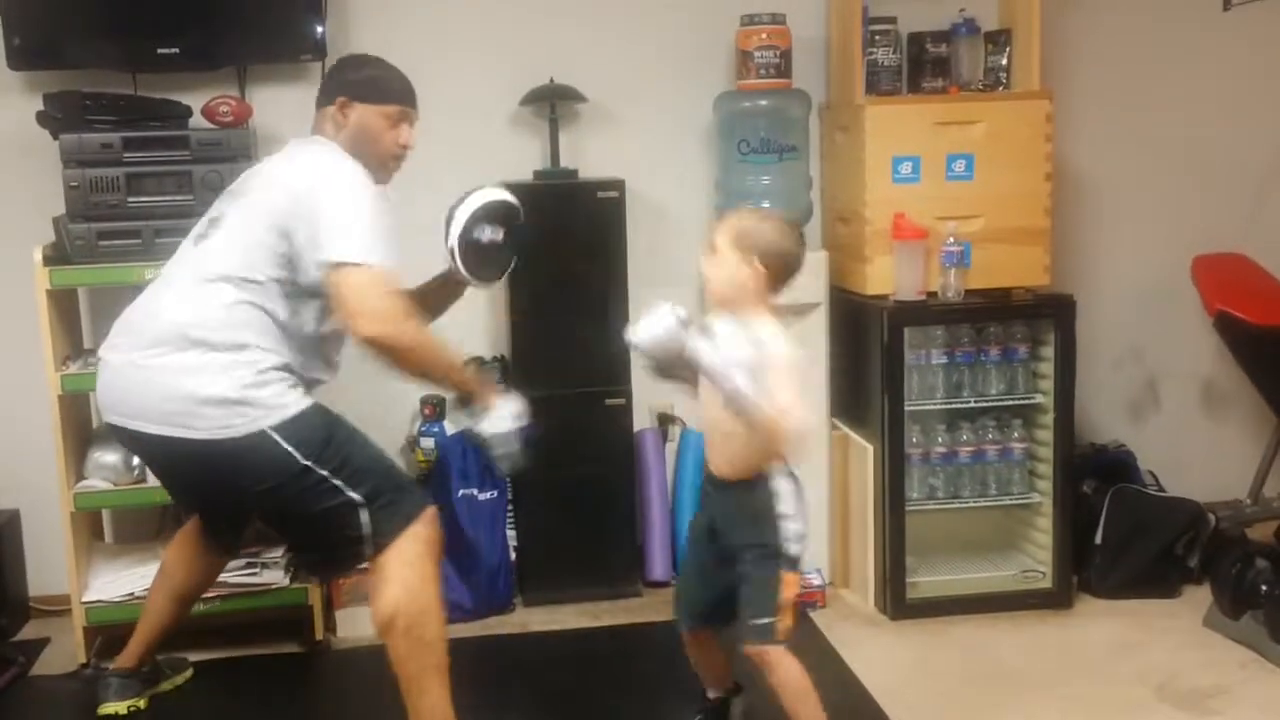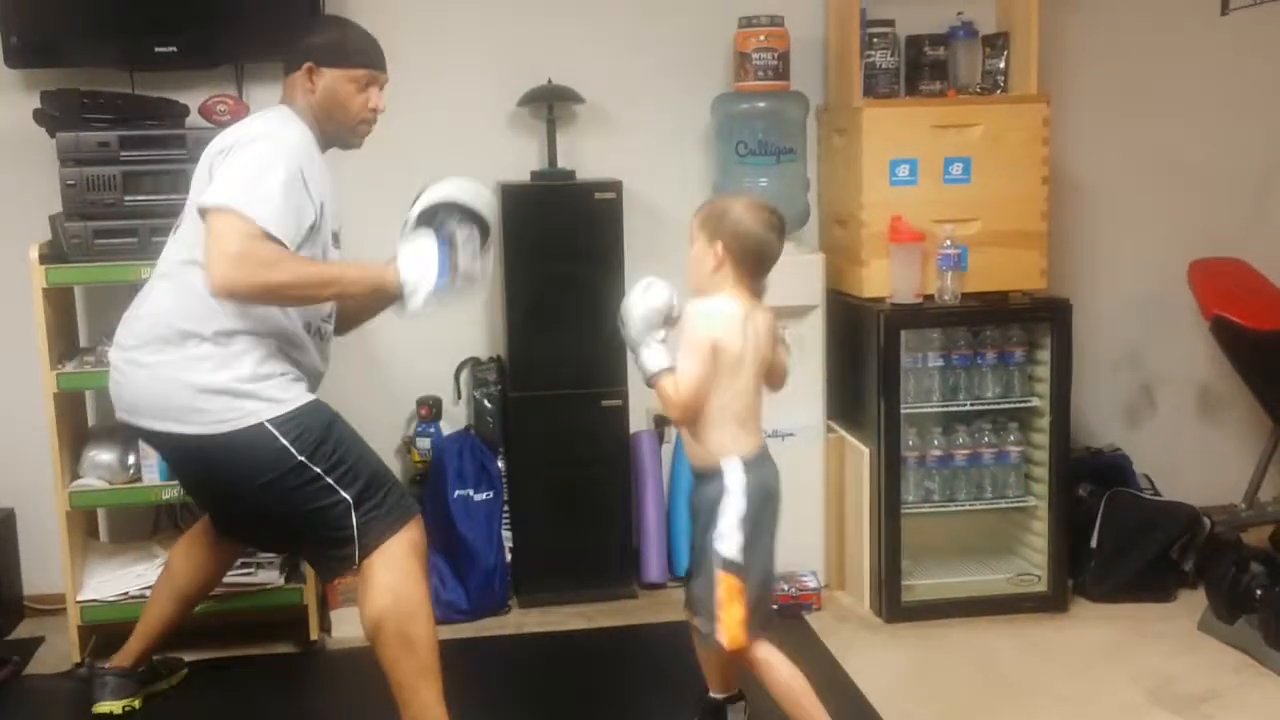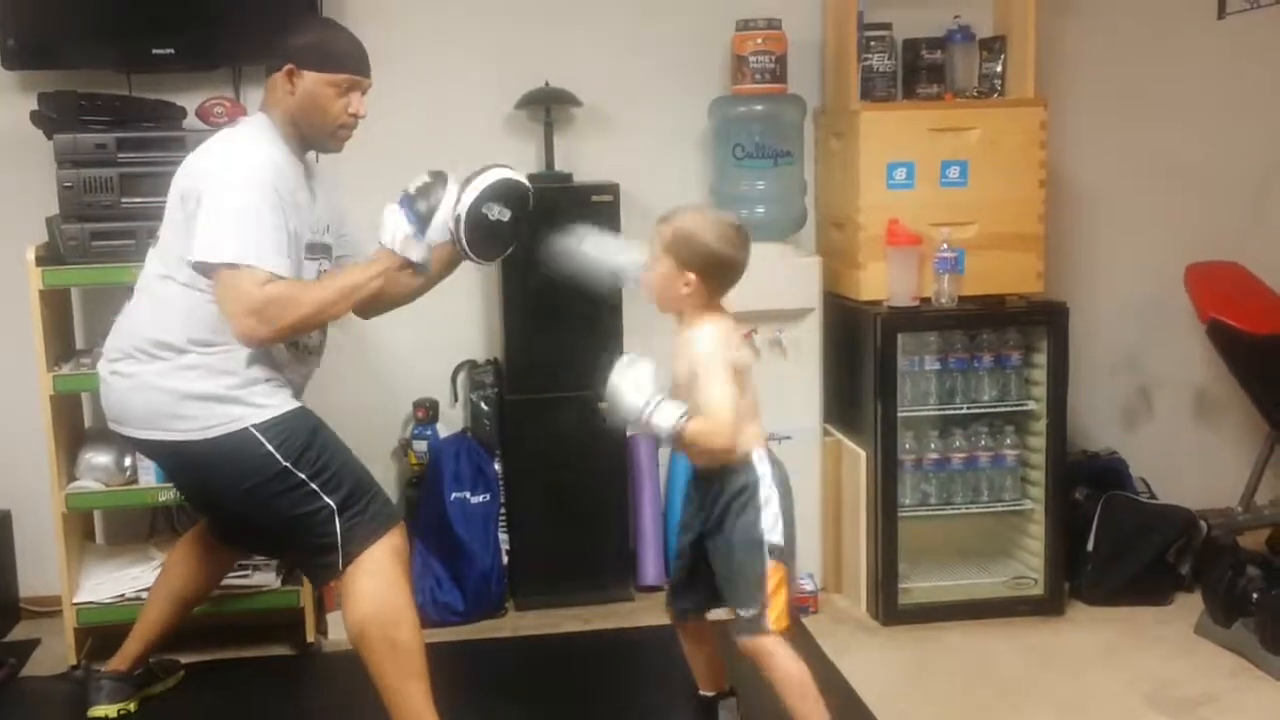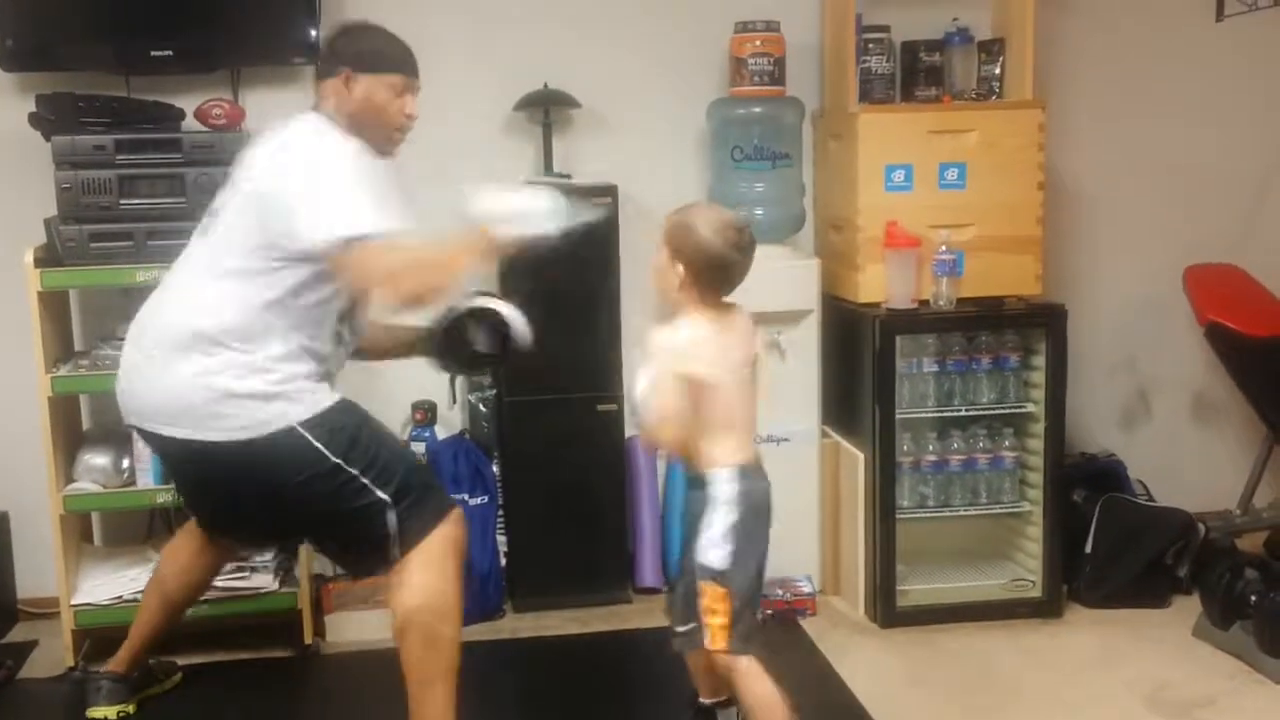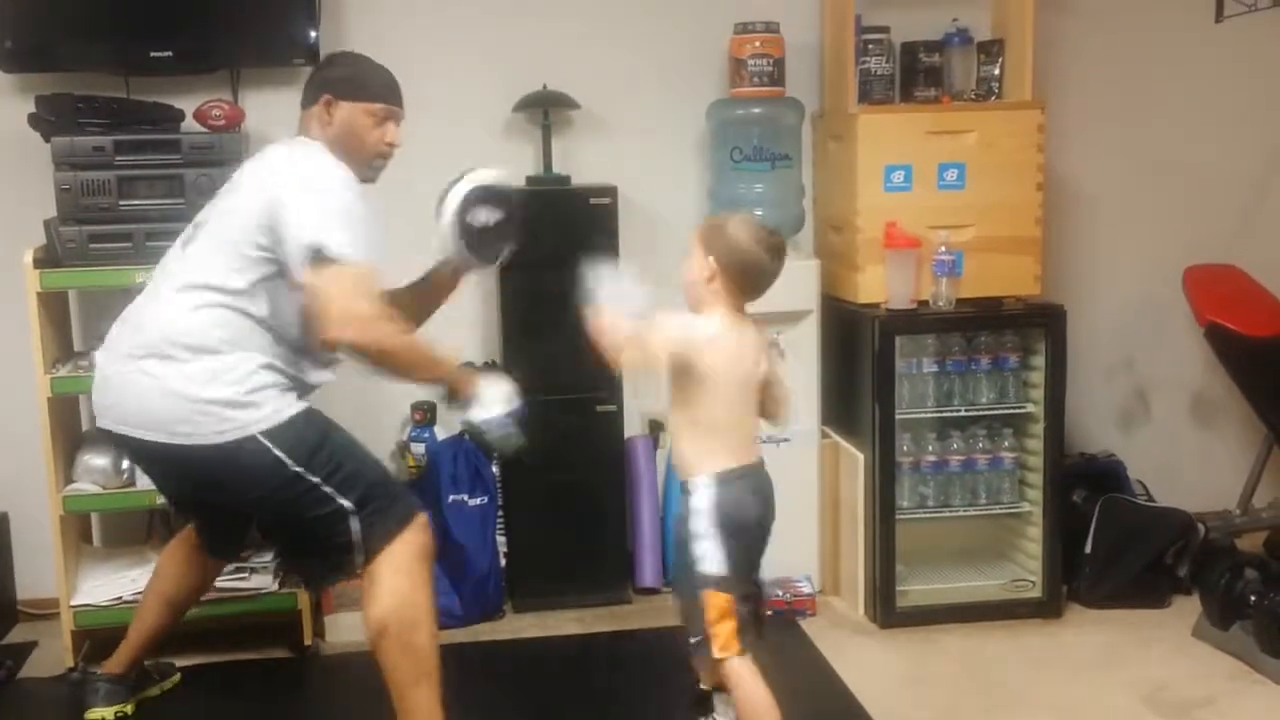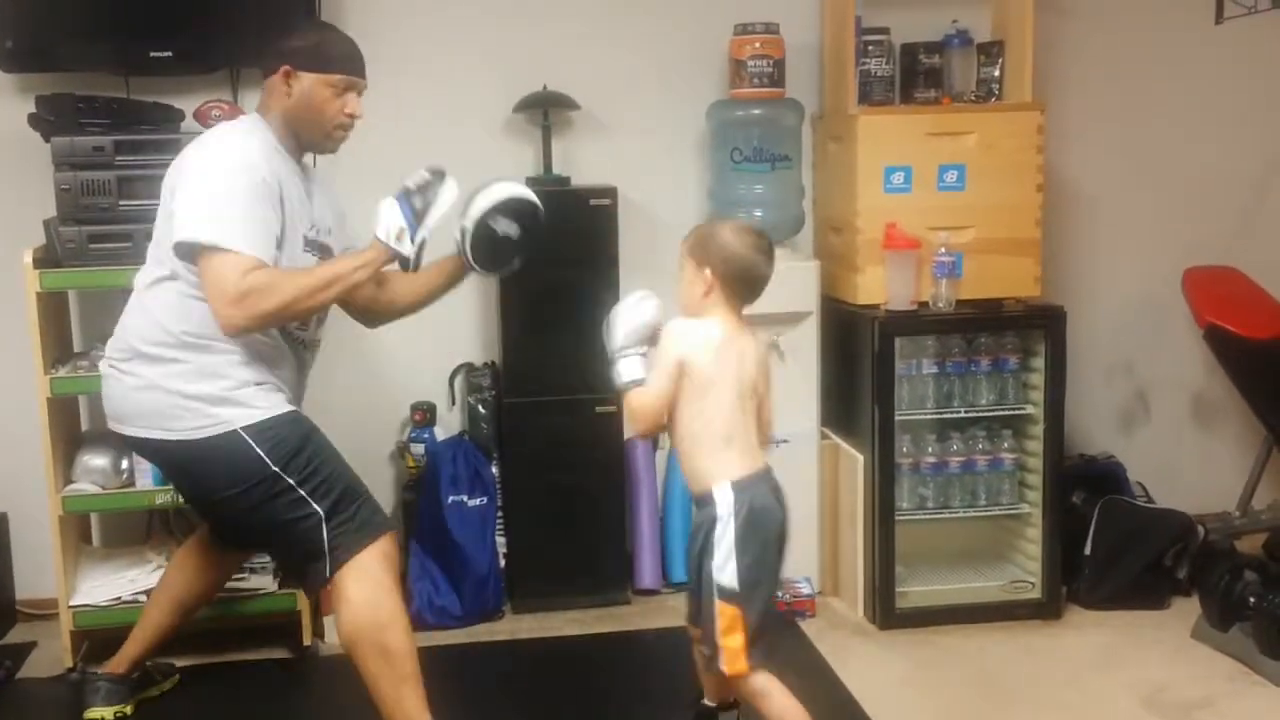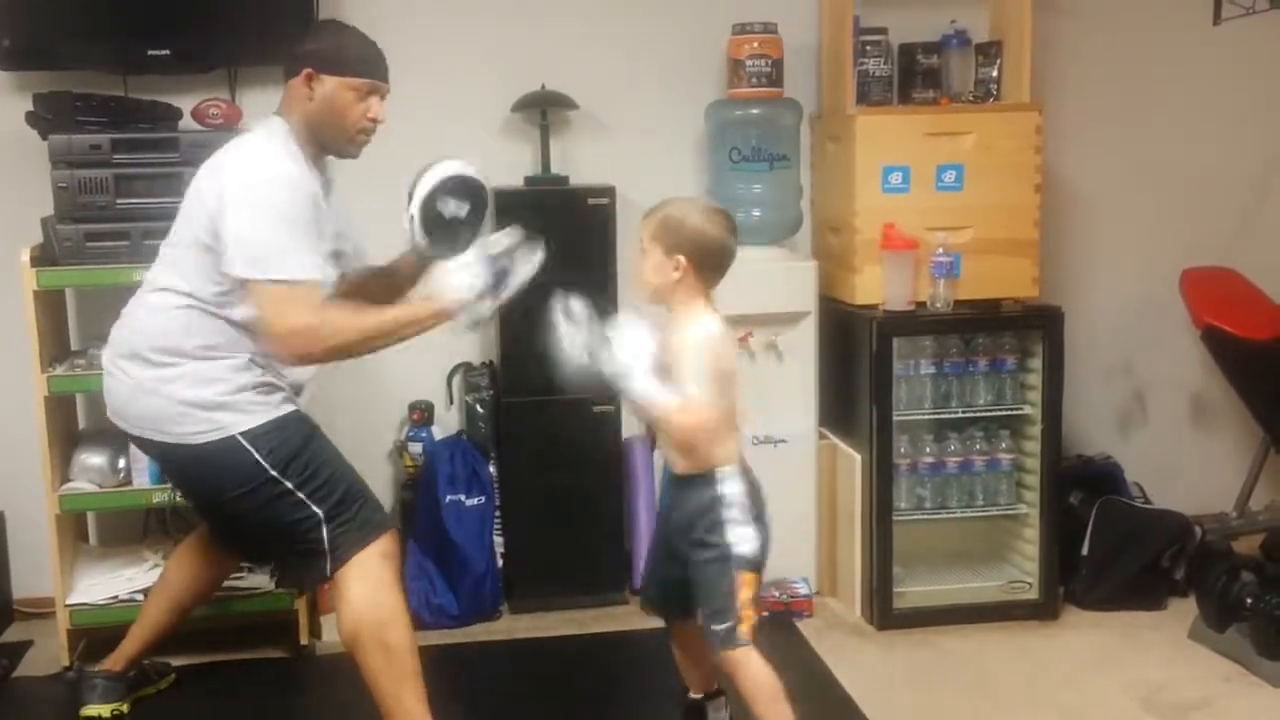
dt=0.4s
person 1, frame 1
left shoulder: (285, 175)
right shoulder: (337, 181)
left elbow: (320, 323)
right elbow: (378, 327)
left wrist: (460, 277)
right wrist: (482, 393)
left hip: (130, 382)
right hip: (211, 396)
left knee: (222, 520)
right knee: (407, 531)
person 1, frame 2
left shoulder: (290, 153)
right shoulder: (275, 143)
left elbow: (327, 312)
right elbow: (235, 272)
left wrist: (427, 261)
right wrist: (397, 274)
left hip: (161, 381)
right hip: (216, 389)
left knee: (237, 519)
right knee: (391, 535)
person 1, frame 3
left shoulder: (296, 171)
right shoulder: (245, 164)
left elbow: (361, 295)
right elbow: (258, 316)
left wrist: (450, 248)
right wrist: (392, 255)
left hip: (170, 392)
right hip: (199, 395)
left knee: (235, 523)
right knee: (374, 544)
person 1, frame 4
left shoulder: (309, 156)
right shoulder: (331, 160)
left elbow: (331, 321)
right elbow: (397, 283)
left wrist: (429, 342)
right wrist: (490, 235)
left hip: (162, 384)
right hip: (234, 395)
left knee: (224, 523)
right knee: (434, 534)
person 1, frame 5
left shoulder: (275, 178)
right shoulder: (318, 179)
left elbow: (384, 313)
right elbow: (352, 326)
left wrist: (460, 261)
right wrist: (469, 384)
right hip: (205, 403)
left knee: (221, 529)
right knee: (400, 539)
person 1, frame 6
left shoulder: (298, 177)
right shoulder: (234, 158)
left elbow: (369, 303)
right elbow: (242, 306)
left wrist: (467, 257)
right wrist: (382, 250)
left hip: (166, 395)
right hip: (196, 398)
left knee: (237, 527)
right knee: (363, 549)
person 1, frame 7
left shoulder: (290, 167)
right shoulder: (270, 175)
left elbow: (342, 293)
right elbow: (298, 335)
left wrist: (424, 257)
right wrist: (441, 302)
left hip: (165, 388)
right hip: (201, 398)
left knee: (238, 528)
right knee: (365, 548)
person 2, frame 1
left shoulder: (770, 345)
right shoulder: (714, 328)
left elbow: (781, 438)
left wrist: (727, 373)
right wrist: (673, 354)
left hip: (762, 502)
right hip: (715, 494)
left knee: (763, 643)
right knee: (695, 624)
person 2, frame 2
left shoulder: (708, 315)
right shoulder: (761, 318)
left elbow: (680, 408)
left wrist: (649, 345)
left hip: (733, 485)
right hip: (745, 477)
left knee: (741, 635)
right knee: (707, 616)
person 2, frame 3
left shoulder: (703, 342)
right shoulder: (708, 324)
left elbow: (720, 435)
left wrist: (651, 407)
left hip: (749, 487)
right hip: (708, 488)
left knee: (760, 639)
right knee: (685, 612)
person 2, frame 4
left shoulder: (671, 344)
right shoulder: (737, 322)
left elbow: (667, 438)
left wrist: (652, 390)
left hip: (725, 494)
right hip: (740, 483)
left knee: (727, 647)
right knee: (688, 621)
person 2, frame 5
left shoulder: (688, 331)
right shoulder: (754, 340)
left elbow: (615, 344)
right elbow: (775, 410)
left wrist: (601, 297)
left hip: (715, 502)
right hip: (746, 488)
left knee: (725, 650)
right knee: (702, 618)
person 2, frame 6
left shoulder: (679, 335)
right shoulder: (753, 348)
left elbow: (642, 419)
left wrist: (627, 351)
left hip: (730, 509)
right hip: (758, 496)
left knee: (739, 666)
right knee: (704, 628)
person 2, frame 7
left shoulder: (700, 337)
right shoulder: (683, 324)
left elbow: (685, 426)
left wrist: (629, 374)
right wrist: (601, 354)
left hip: (720, 499)
right hip: (683, 491)
left knee: (732, 645)
right knee: (678, 613)
